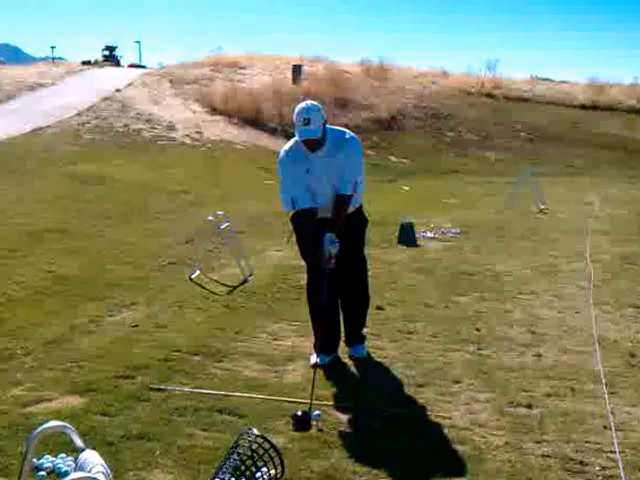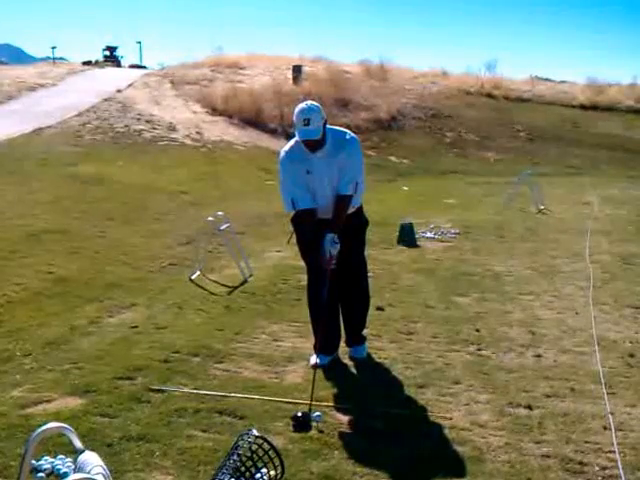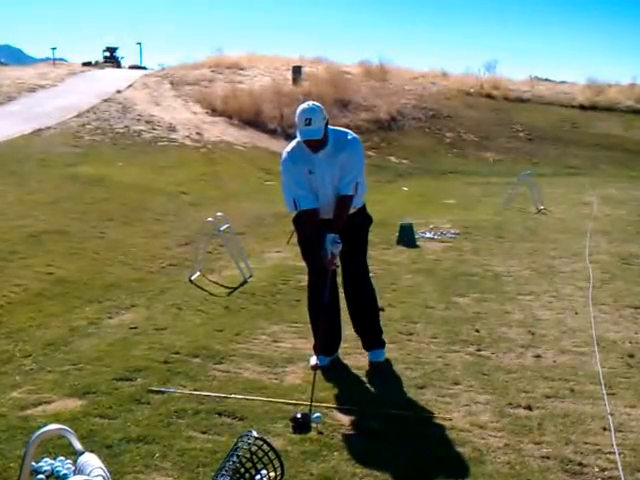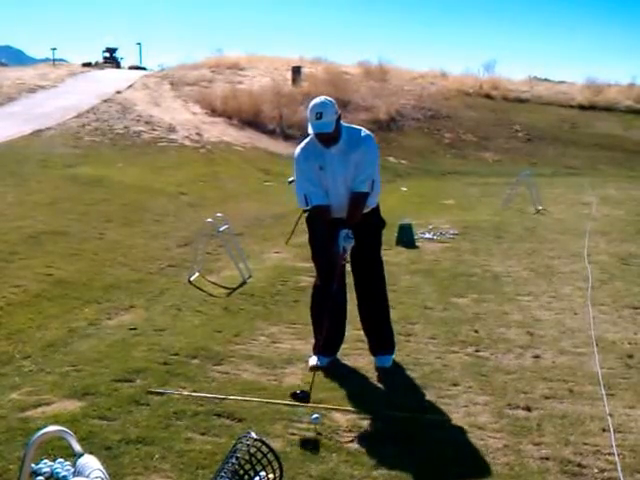
dt=0.4s
person 1, frame 1
left shoulder: (348, 143)
right shoulder: (288, 156)
left elbow: (345, 193)
right elbow: (302, 205)
left wrist: (333, 234)
right wrist: (318, 244)
left hip: (348, 218)
right hip: (310, 222)
left knee: (353, 279)
right knee: (319, 282)
left ankle: (355, 338)
right ankle: (325, 346)
person 1, frame 2
left shoulder: (348, 143)
right shoulder: (288, 156)
left elbow: (346, 193)
right elbow: (302, 206)
left wrist: (334, 234)
right wrist: (319, 244)
left hip: (348, 219)
right hip: (310, 222)
left knee: (353, 280)
right knee: (319, 283)
left ankle: (355, 338)
right ankle: (325, 346)
person 1, frame 3
left shoulder: (350, 143)
right shoulder: (291, 157)
left elbow: (347, 193)
right elbow: (305, 206)
left wrist: (334, 234)
right wrist: (320, 244)
left hip: (351, 218)
right hip: (313, 222)
left knee: (357, 280)
right knee: (319, 283)
left ankle: (373, 341)
right ankle: (325, 347)
person 1, frame 4
left shoulder: (364, 141)
right shoulder: (304, 154)
left elbow: (362, 191)
right elbow: (315, 203)
left wrist: (349, 231)
right wrist: (333, 239)
left hip: (364, 220)
right hip: (324, 223)
left knee: (371, 285)
right knee: (326, 285)
left ankle: (382, 348)
right ankle: (324, 348)
